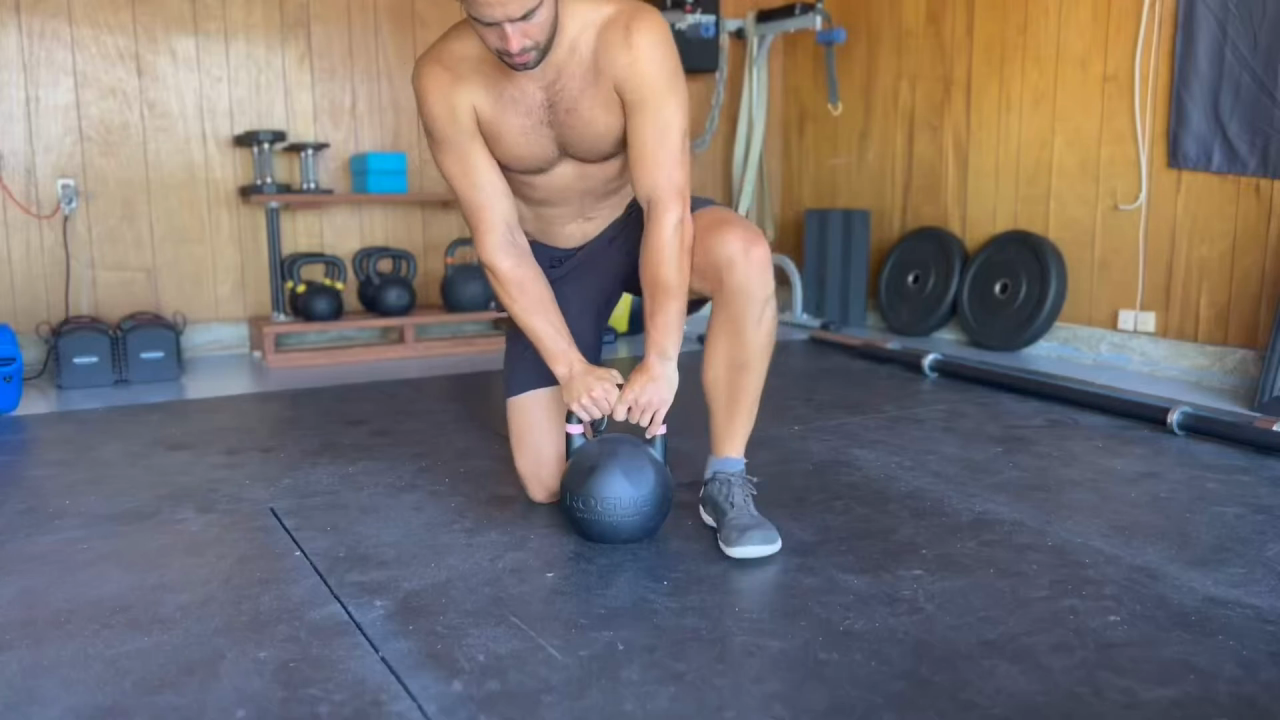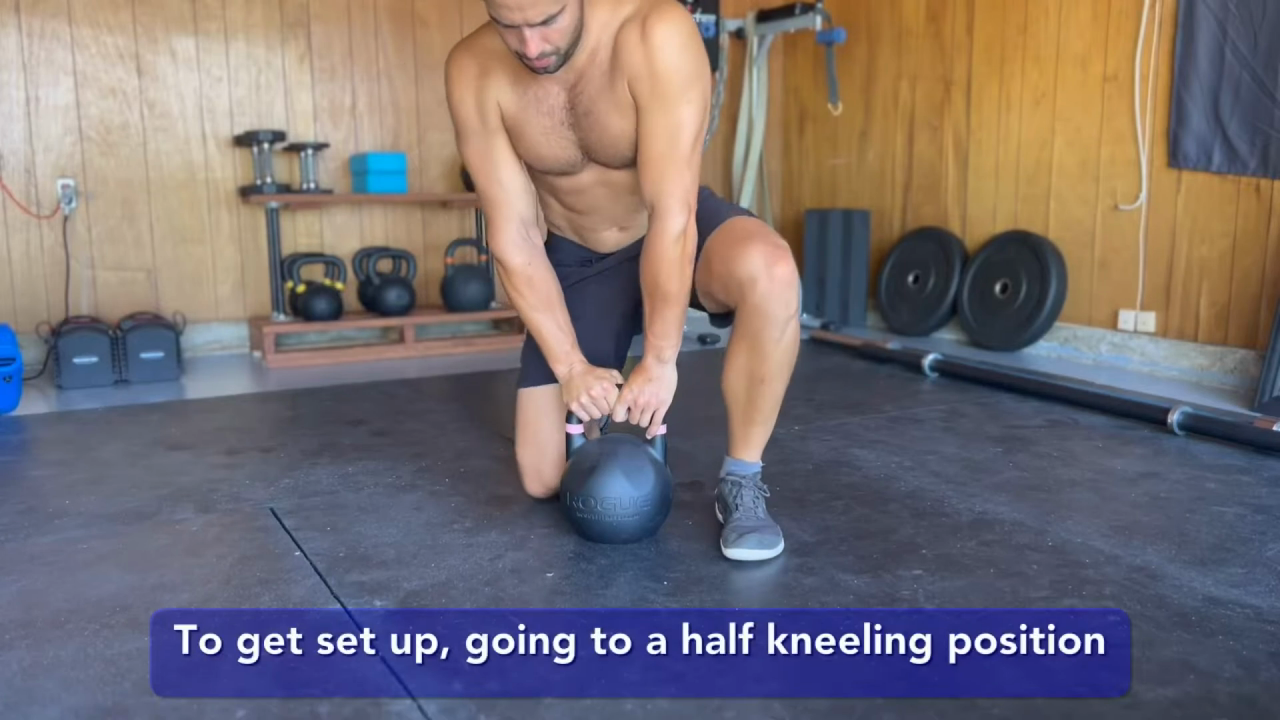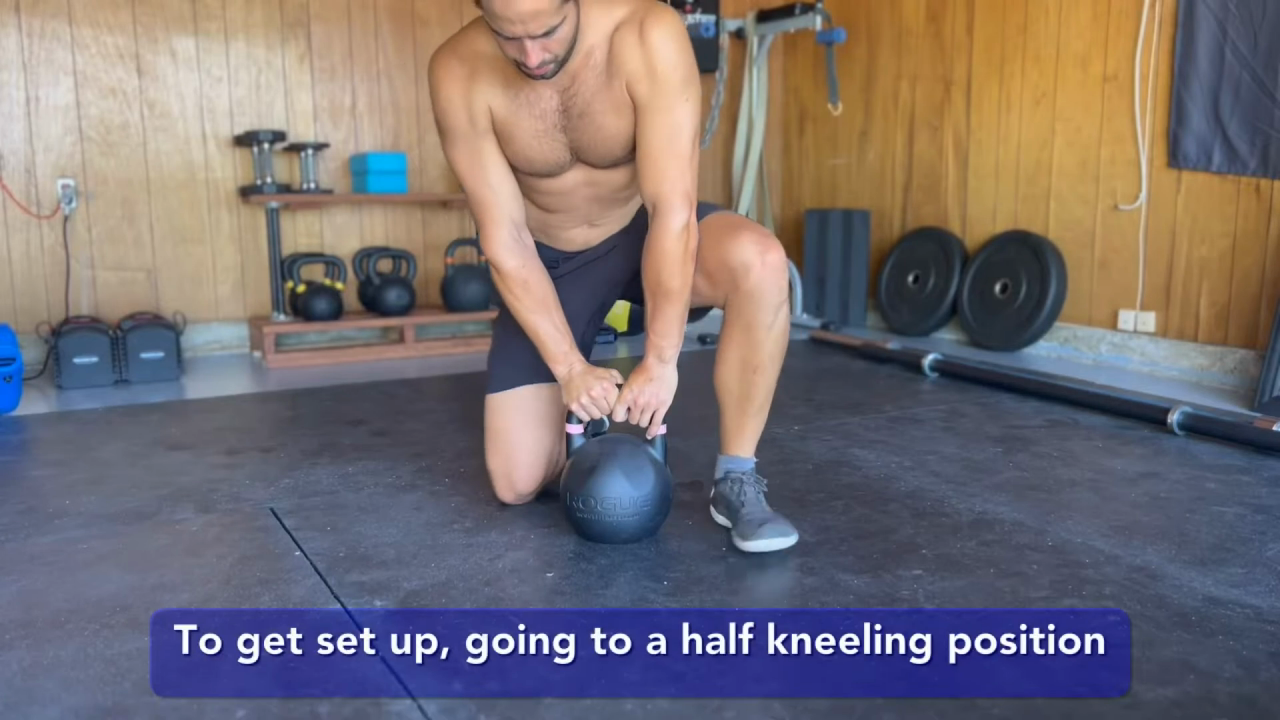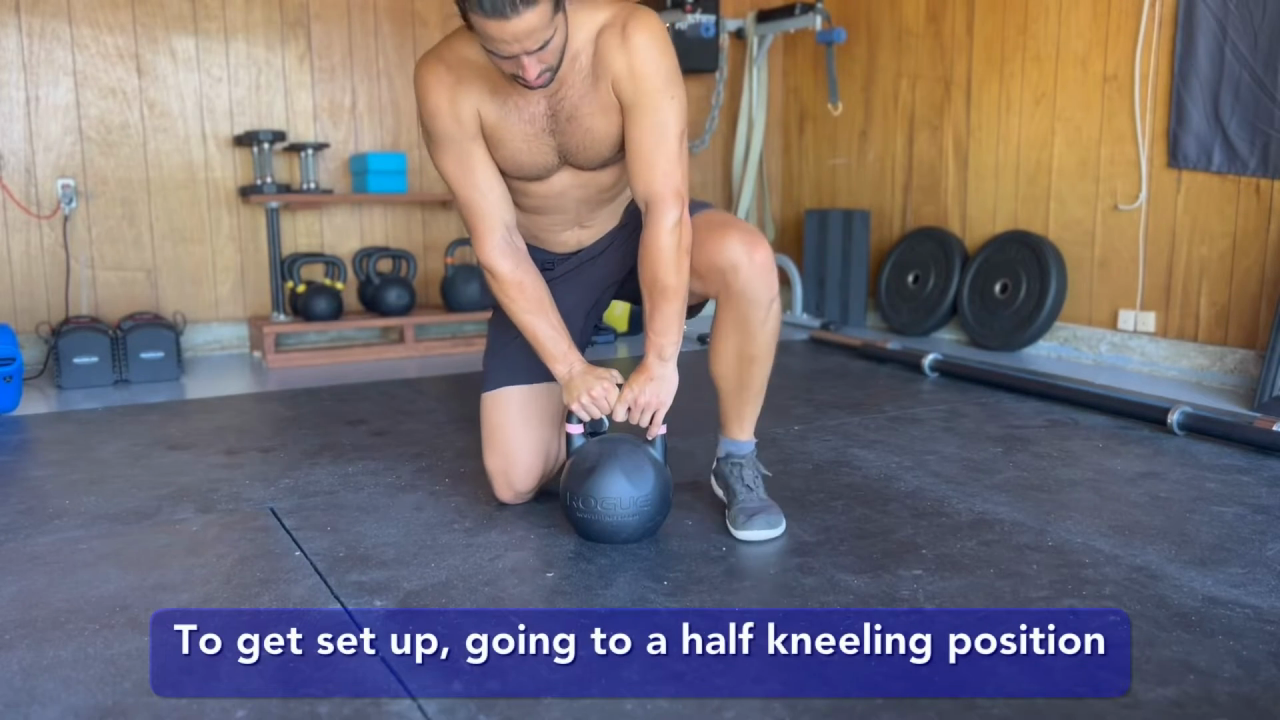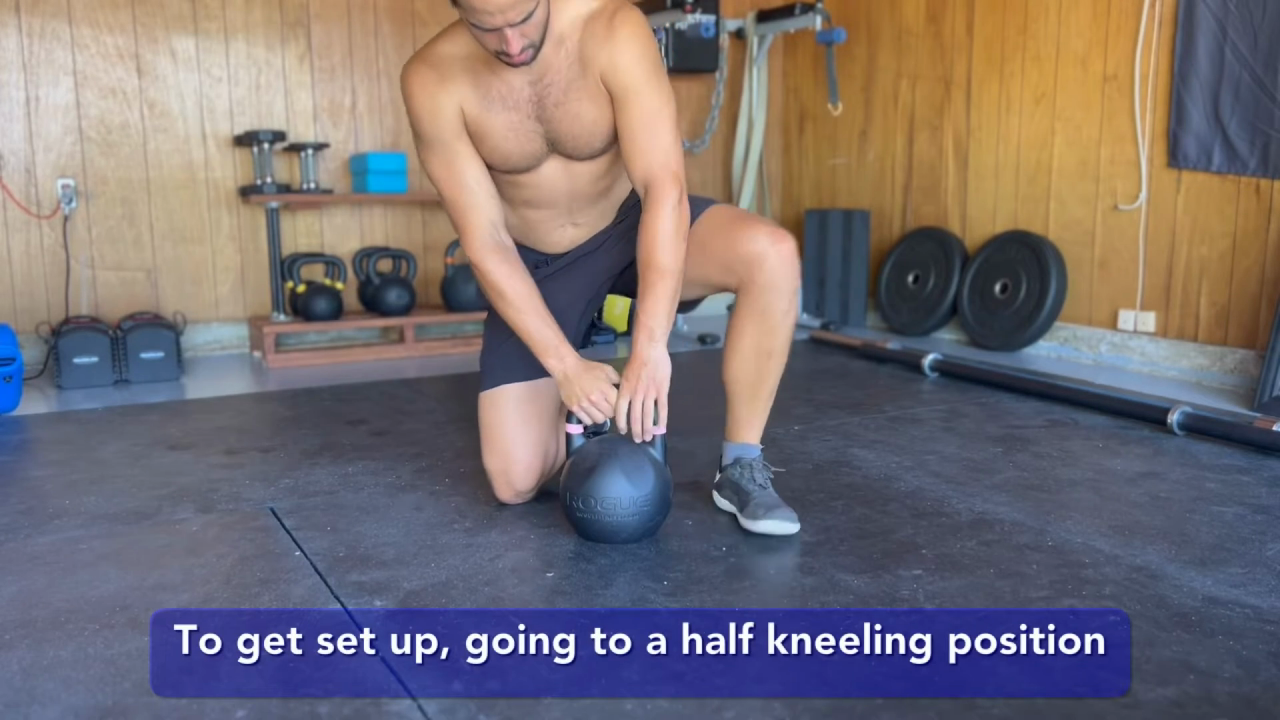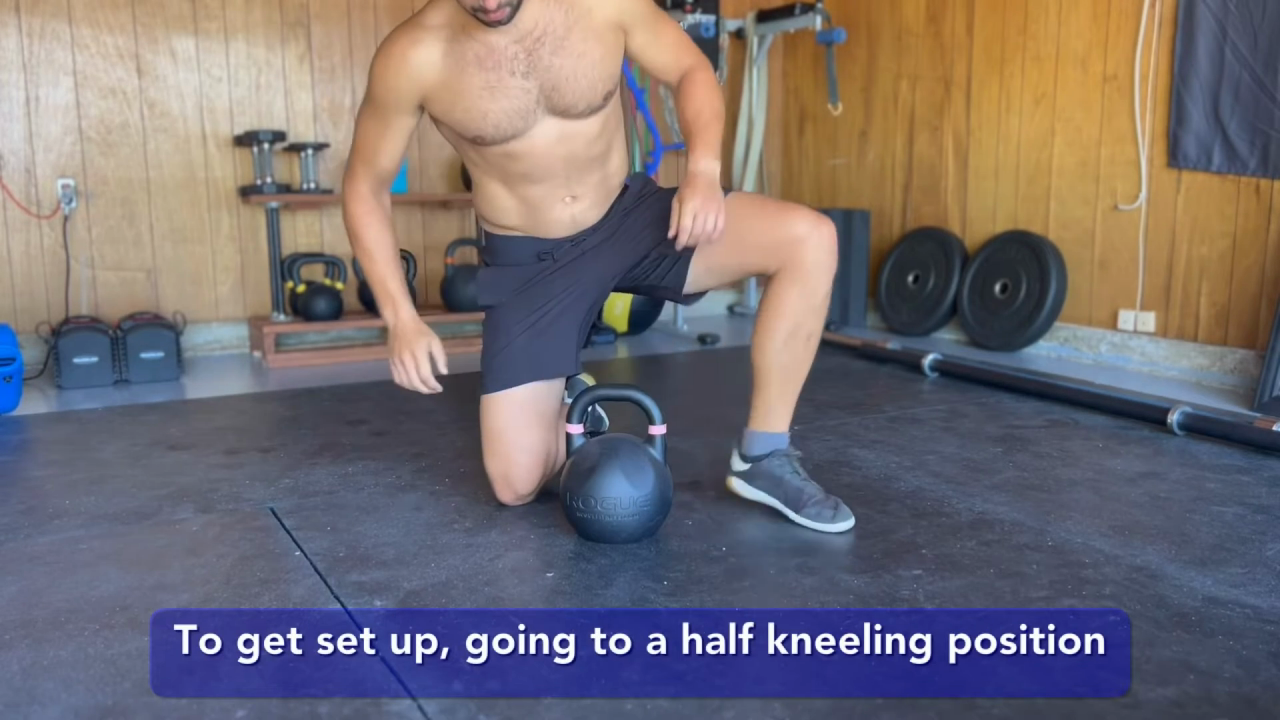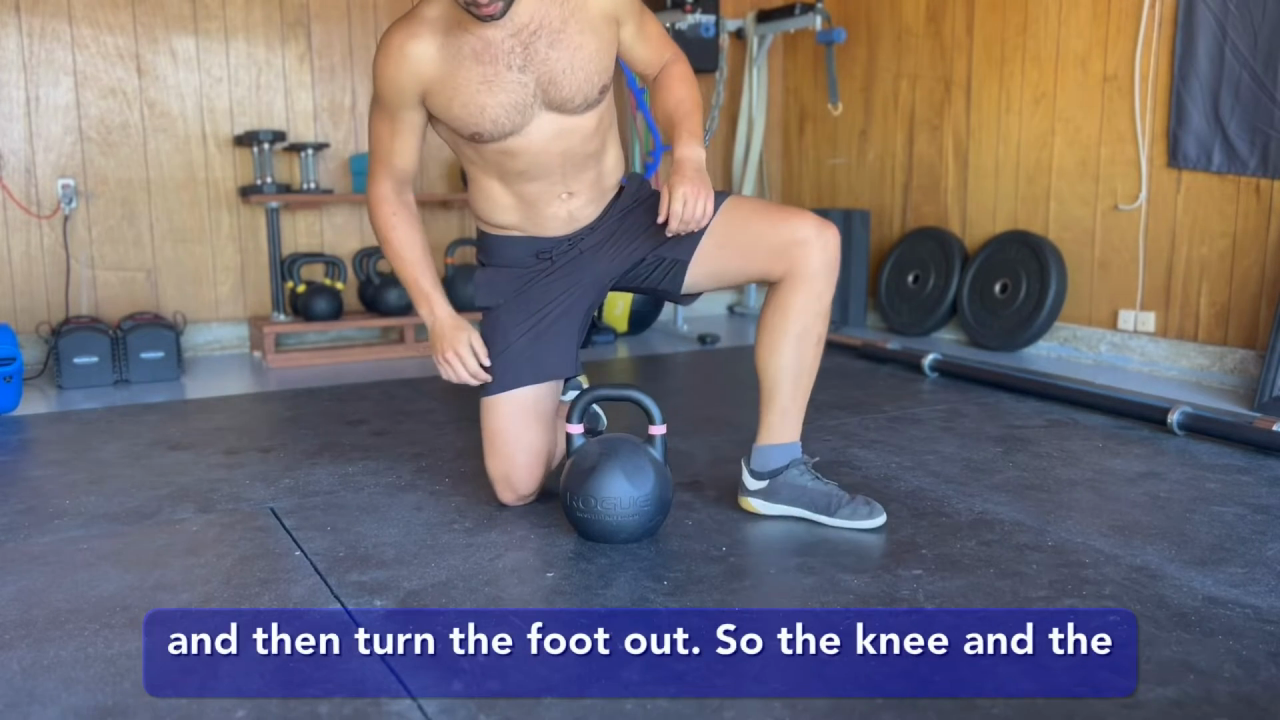
dt=0.4s
person 1, frame 1
right shoulder: (445, 77)
left elbow: (667, 206)
right elbow: (499, 243)
left wrist: (660, 360)
right wrist: (570, 369)
left hip: (638, 220)
right hip: (549, 258)
left knee: (741, 255)
right knee: (548, 485)
left ankle: (726, 481)
right ankle: (607, 422)
person 1, frame 2
right shoulder: (474, 71)
left elbow: (672, 214)
right elbow: (513, 237)
left wrist: (659, 361)
right wrist: (571, 367)
left hip: (677, 234)
right hip: (579, 260)
left knee: (769, 273)
right knee: (546, 480)
left ankle: (741, 481)
right ankle: (613, 423)
person 1, frame 3
right shoulder: (460, 72)
left elbow: (673, 209)
right elbow: (504, 240)
left wrist: (660, 360)
right wrist: (569, 367)
left hip: (648, 232)
right hip: (549, 260)
left knee: (759, 261)
right knee: (516, 483)
left ankle: (737, 476)
right ankle: (585, 423)
person 1, frame 4
right shoulder: (445, 79)
left elbow: (665, 207)
right elbow: (497, 245)
left wrist: (660, 360)
right wrist: (569, 369)
left hip: (638, 229)
right hip: (542, 264)
left knee: (747, 259)
right knee: (516, 483)
left ankle: (738, 459)
right ankle: (589, 416)
person 1, frame 5
right shoulder: (433, 79)
left elbow: (663, 188)
right elbow: (484, 242)
left wrist: (650, 346)
right wrist: (564, 366)
left hip: (631, 225)
right hip: (533, 265)
left knee: (770, 252)
right knee: (515, 483)
left ankle: (742, 465)
right ankle: (583, 409)
person 1, frame 6
right shoulder: (413, 55)
left elbow: (692, 71)
right elbow: (364, 187)
left wrist: (704, 168)
right wrist: (402, 319)
left hip: (629, 216)
right hip: (528, 262)
left knee: (810, 237)
right knee: (516, 485)
left ankle: (763, 456)
right ankle: (566, 402)
person 1, frame 7
right shoulder: (412, 50)
left elbow: (667, 65)
right elbow: (390, 190)
left wrist: (688, 154)
right wrist: (439, 317)
left hip: (627, 217)
right hip: (524, 265)
left knee: (812, 241)
right knee: (516, 486)
left ankle: (773, 470)
right ankle: (561, 403)
